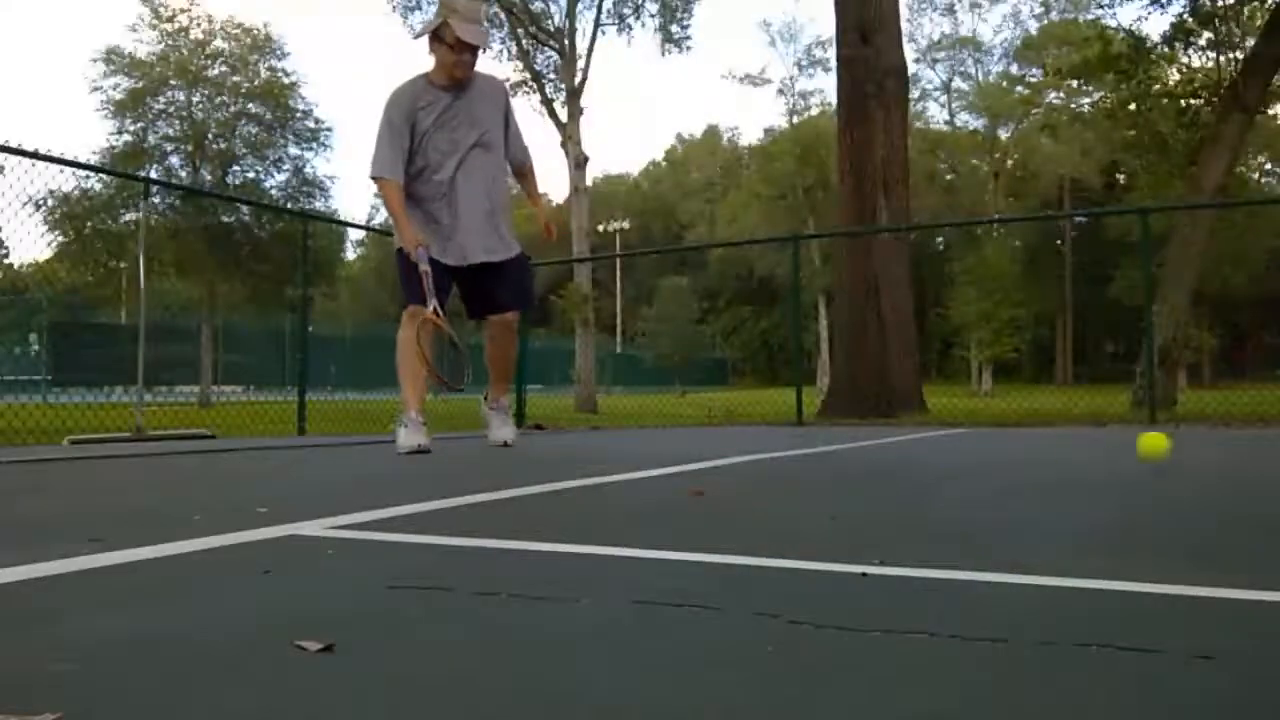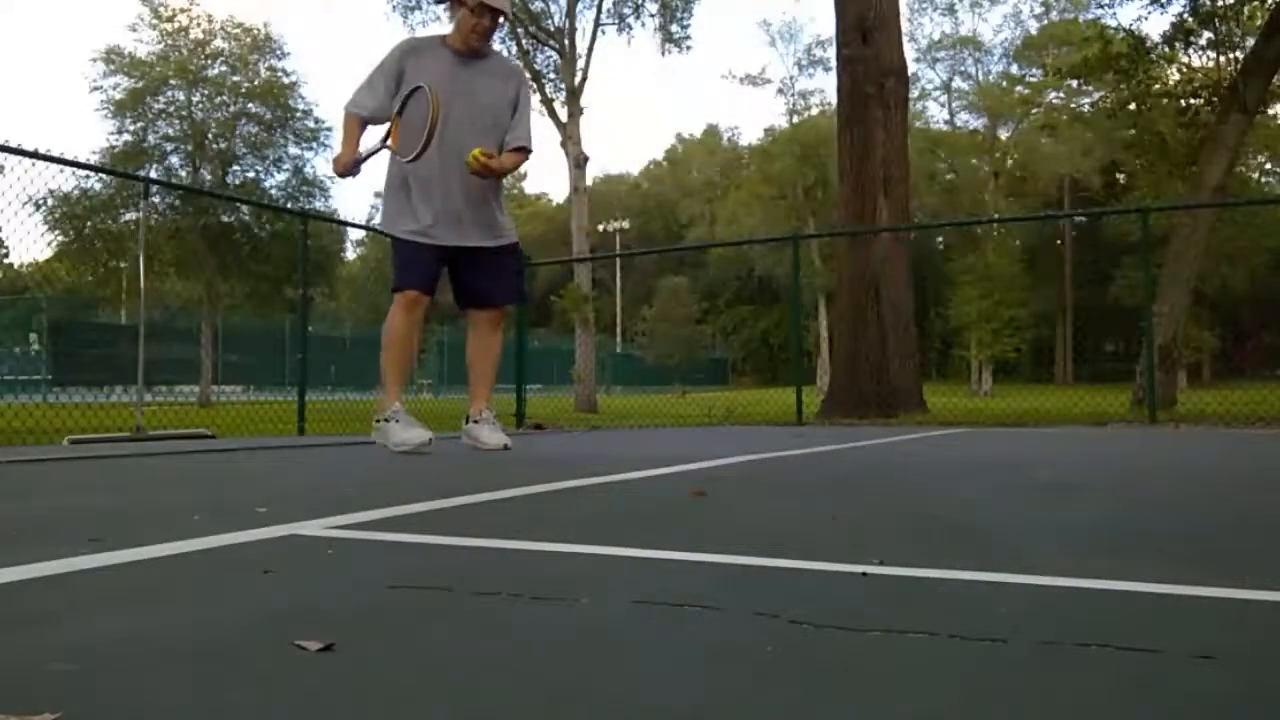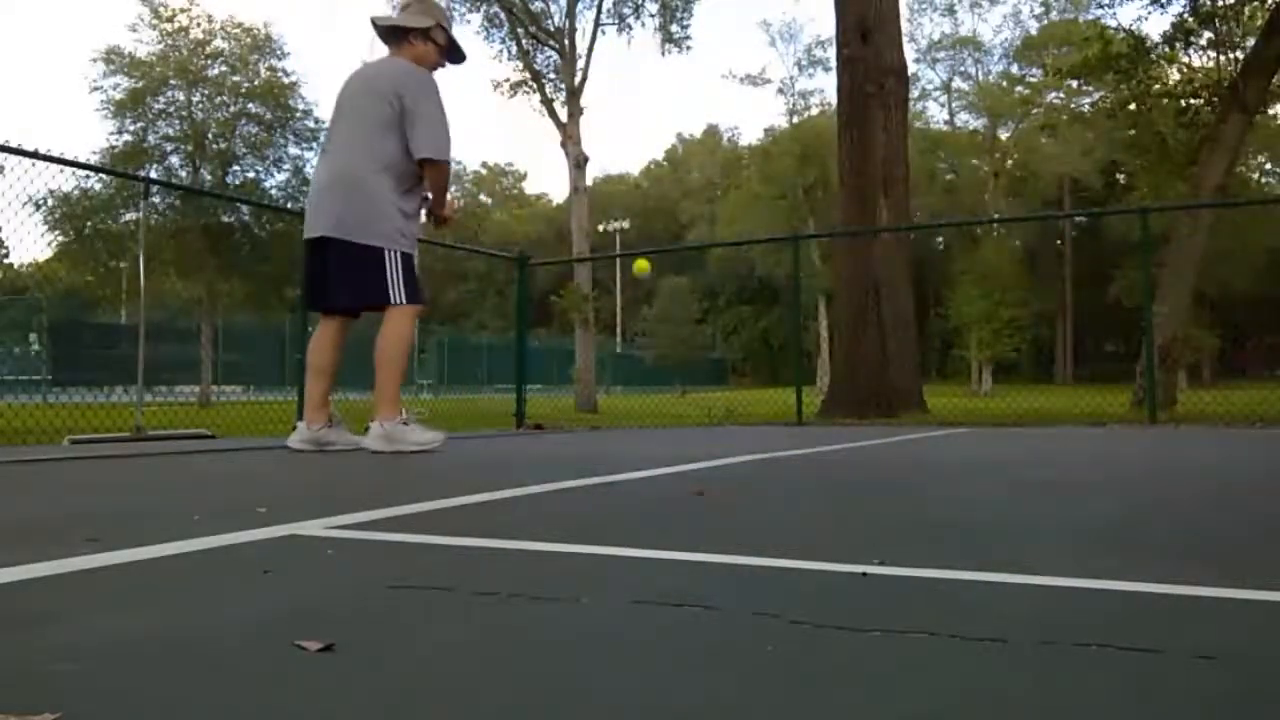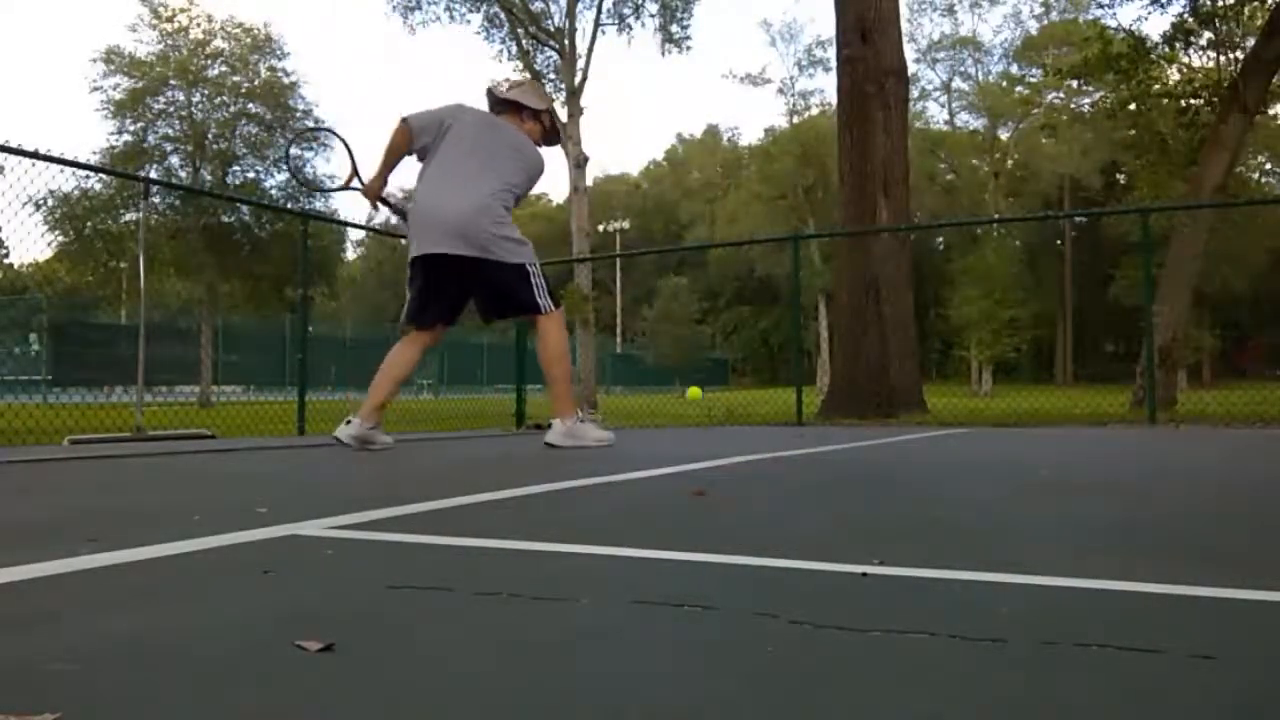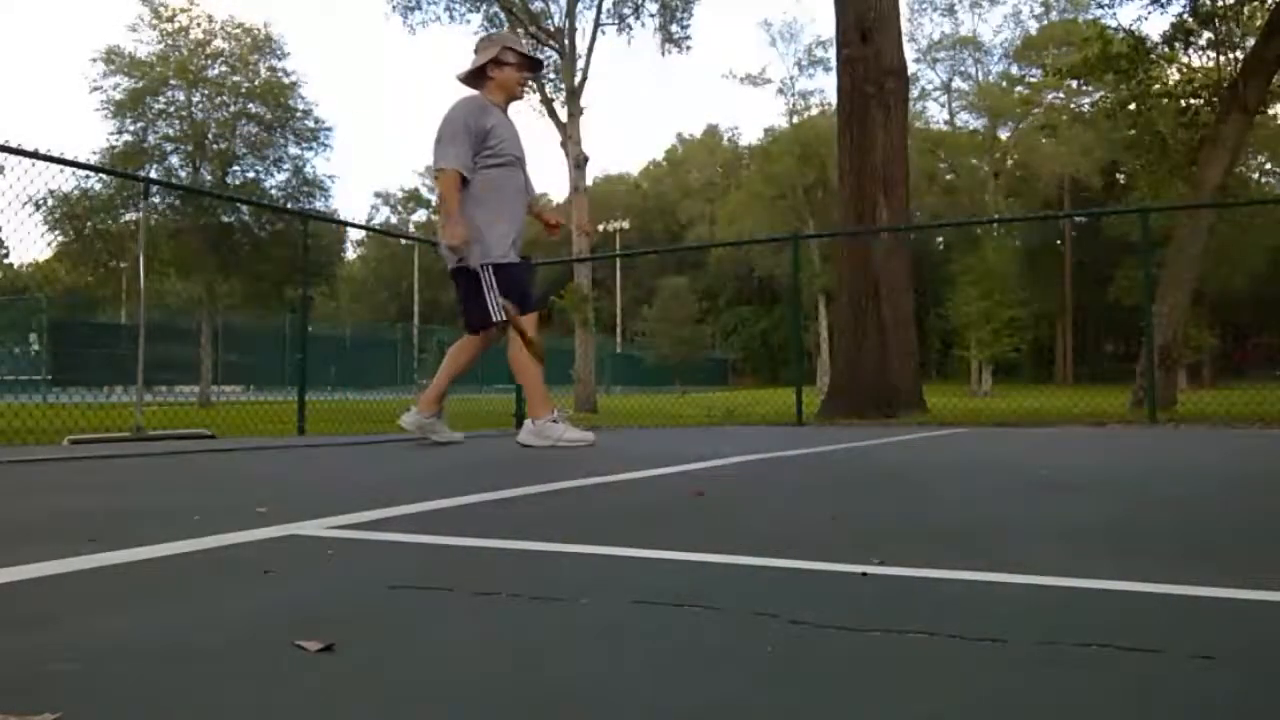
dt=1s
person 1, frame 1
left shoulder: (494, 92)
right shoulder: (407, 100)
left elbow: (517, 155)
right elbow: (388, 174)
left wrist: (537, 204)
right wrist: (406, 227)
left hip: (491, 236)
right hip: (426, 234)
left knee: (505, 318)
right knee: (417, 313)
left ankle: (497, 402)
right ankle: (411, 419)
person 1, frame 2
left shoulder: (510, 76)
right shoulder: (411, 55)
left elbow: (518, 146)
right elbow: (361, 108)
left wrist: (498, 166)
right wrist: (348, 150)
left hip: (484, 221)
right hip: (418, 213)
left knee: (489, 313)
right knee: (409, 298)
left ankle: (479, 416)
right ankle: (390, 412)
person 1, frame 3
left shoulder: (361, 77)
right shoulder: (416, 80)
right elbow: (432, 157)
left wrist: (412, 195)
right wrist: (439, 203)
left hip: (327, 211)
right hip: (372, 215)
left knee: (334, 316)
right knee: (402, 308)
left ankle: (314, 422)
right ankle: (387, 421)
person 1, frame 4
left shoulder: (461, 116)
right shoulder: (531, 157)
left elbow: (410, 127)
left wrist: (380, 178)
left hip: (431, 235)
right hip: (487, 234)
left knee: (421, 335)
right knee: (549, 317)
left ankle: (363, 420)
right ankle: (567, 420)
person 1, frame 5
left shoulder: (501, 121)
right shoulder: (469, 110)
left elbow: (511, 186)
right elbow: (448, 169)
left wrist: (542, 213)
right wrist: (454, 223)
left hip: (496, 245)
right hip: (478, 244)
left knee: (484, 331)
right knee: (523, 319)
left ankle: (424, 412)
right ankle: (542, 420)
